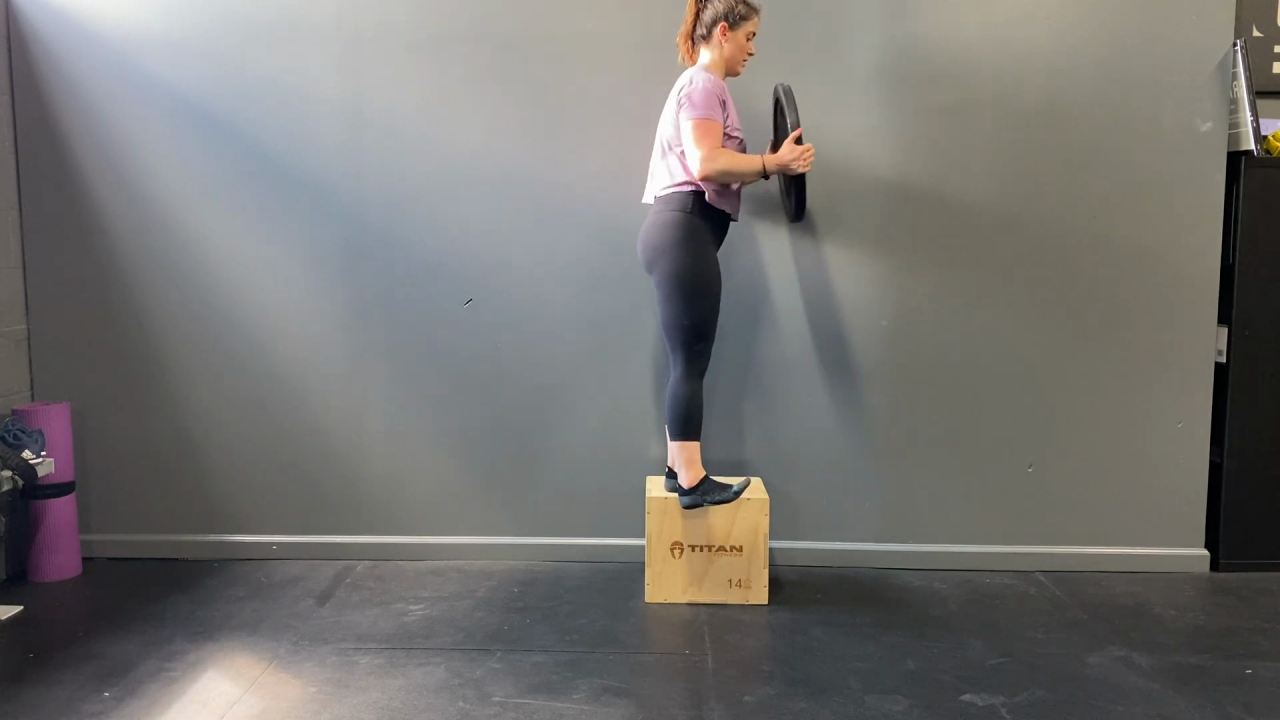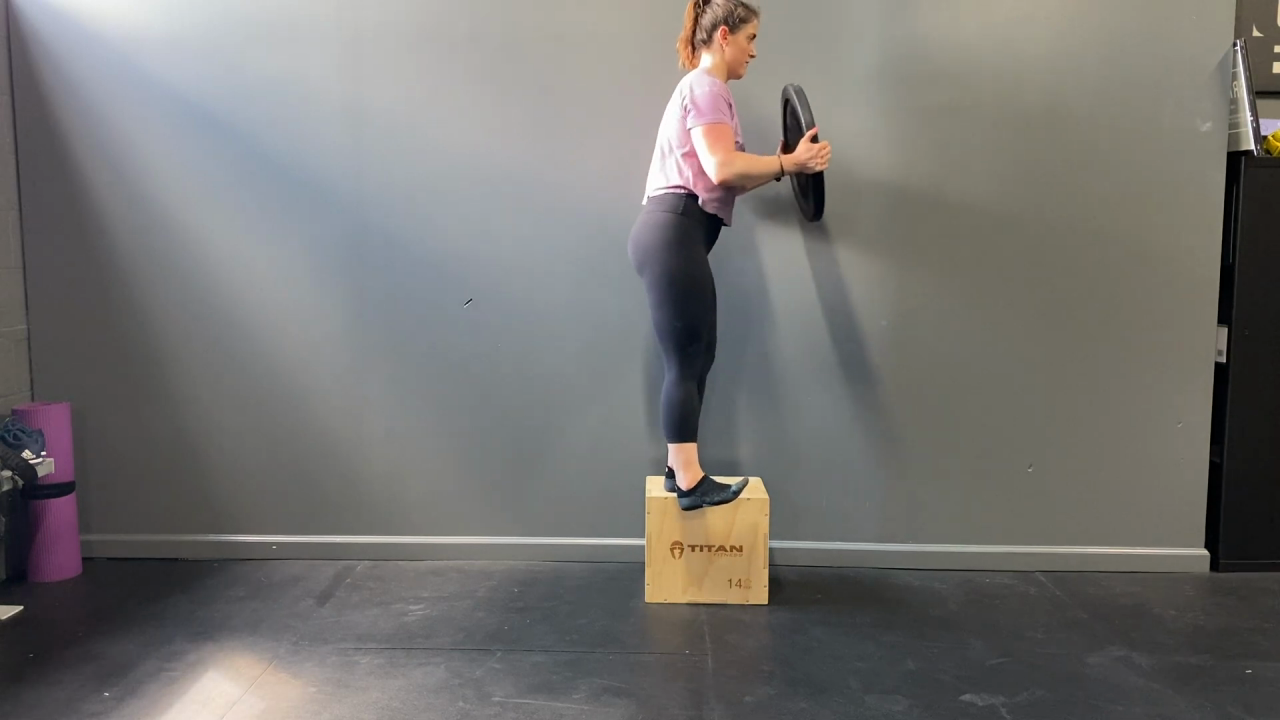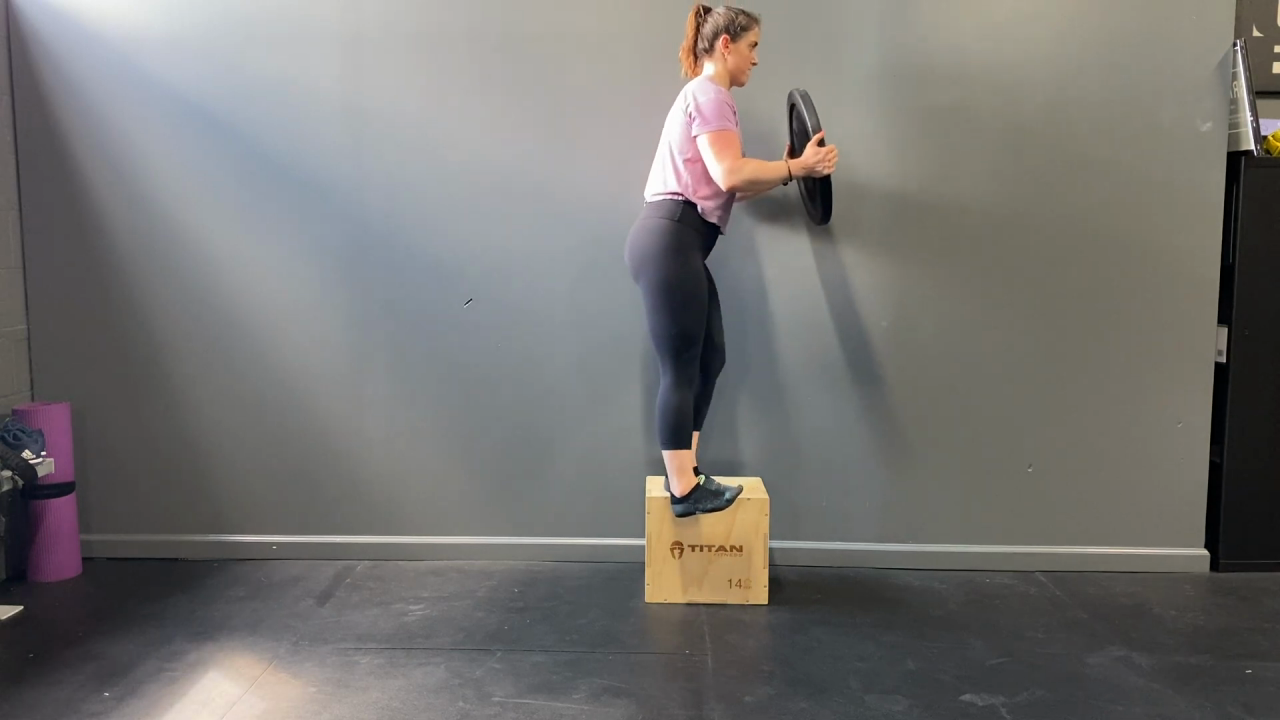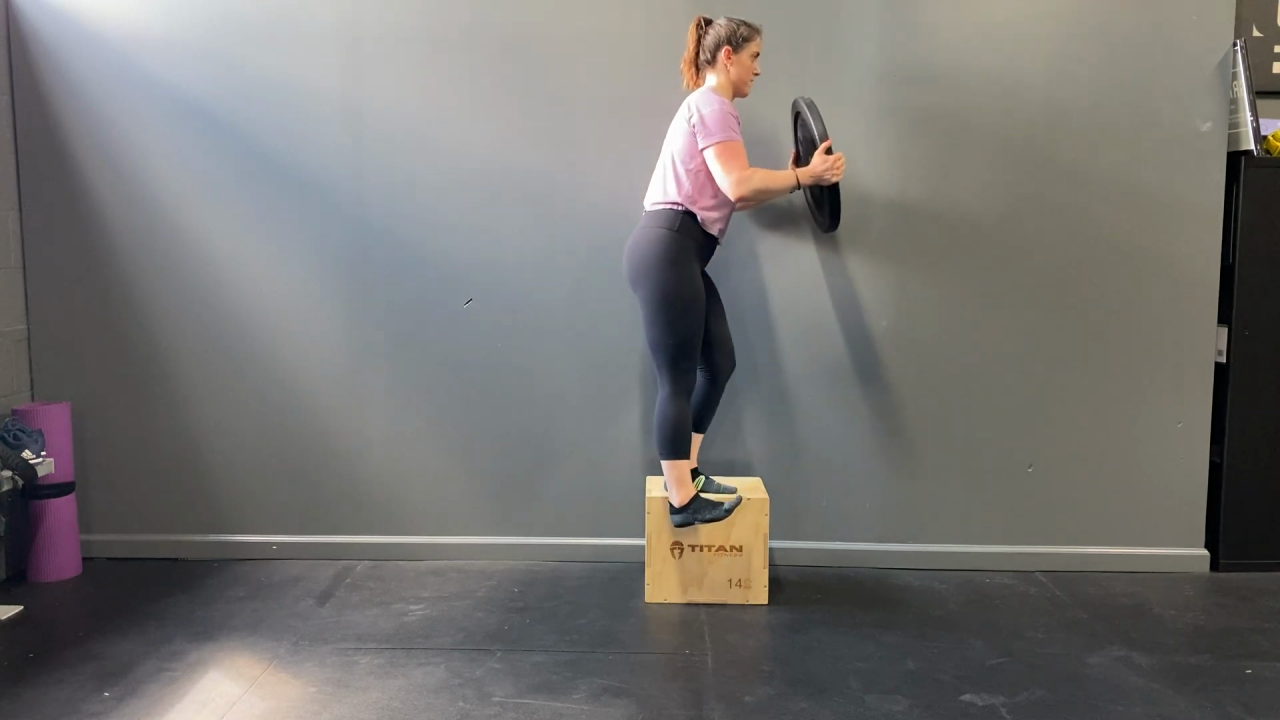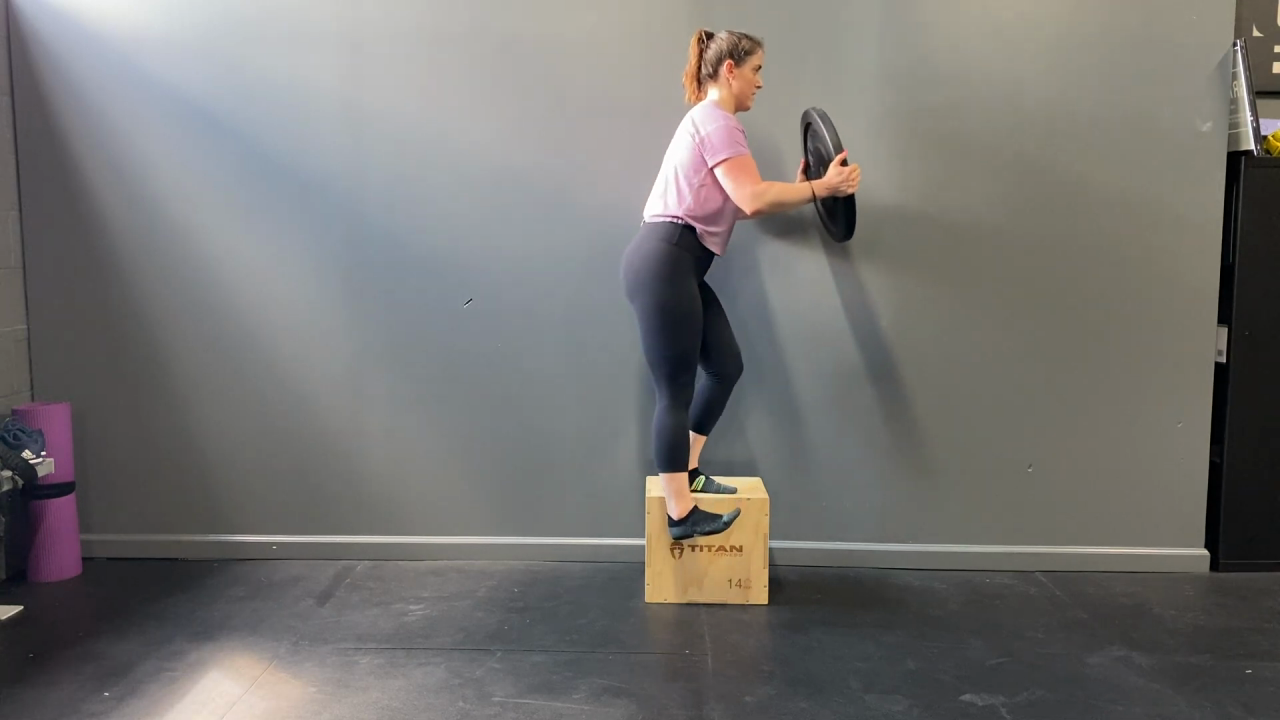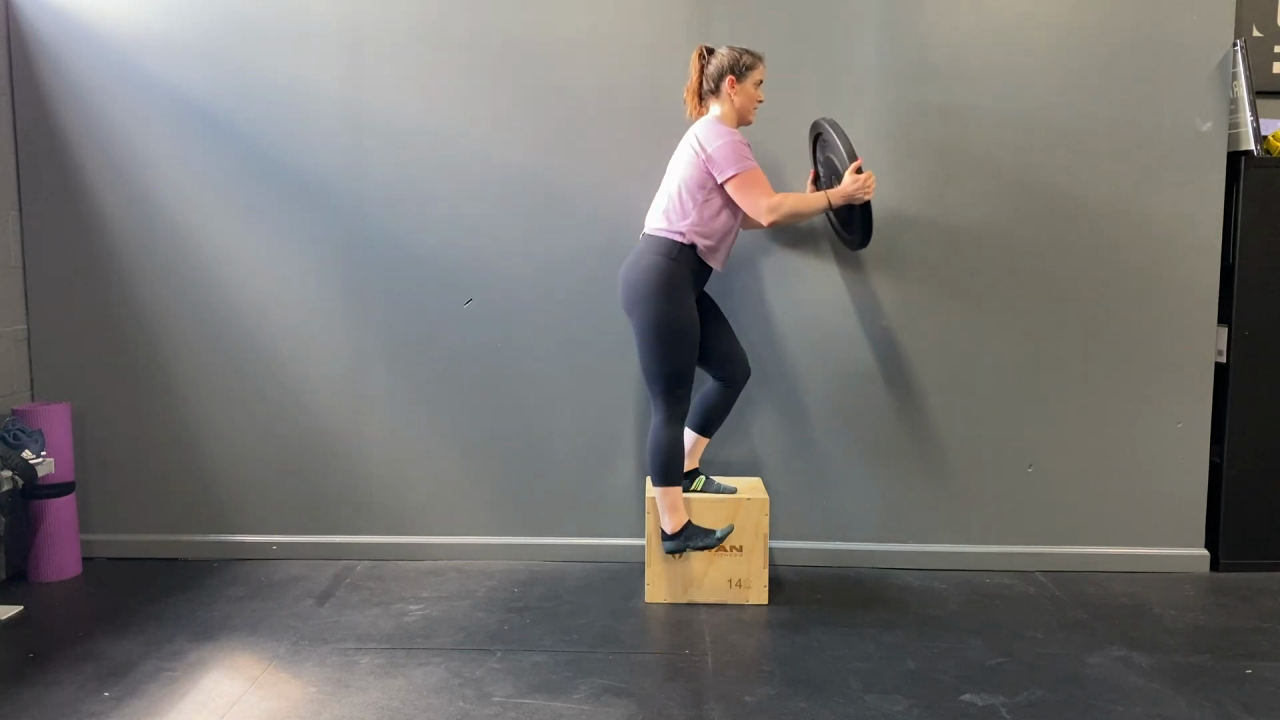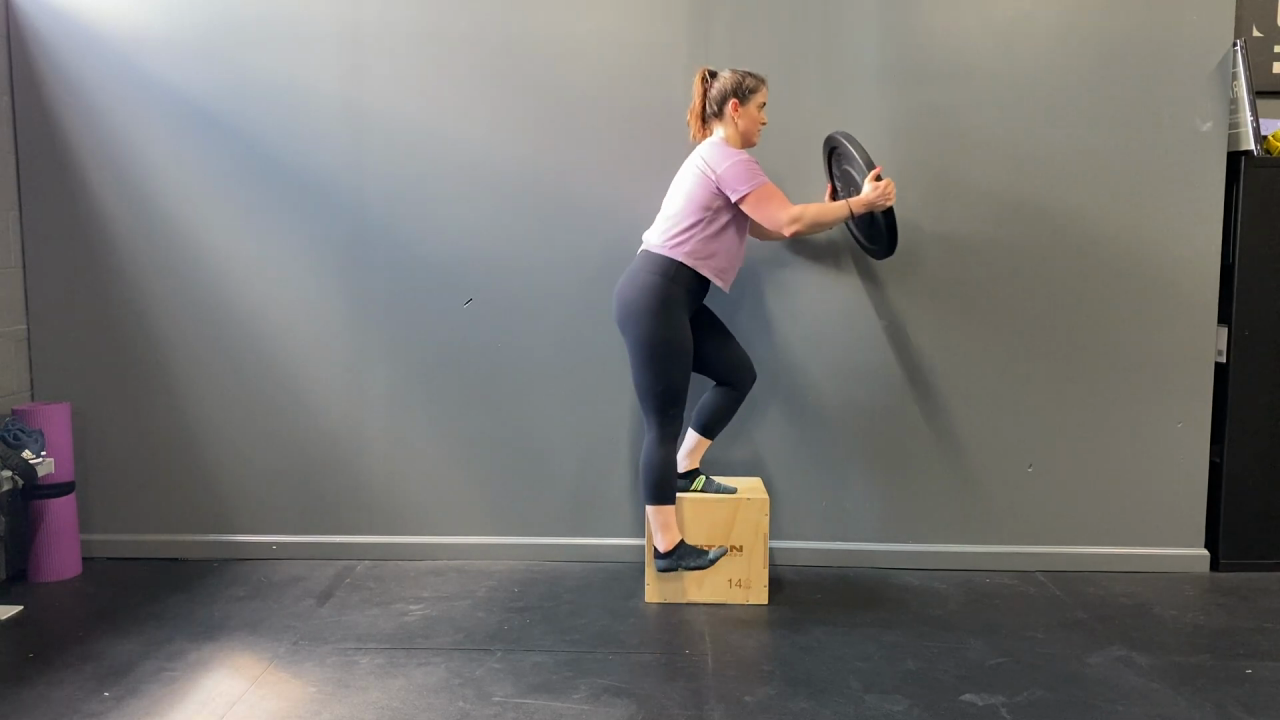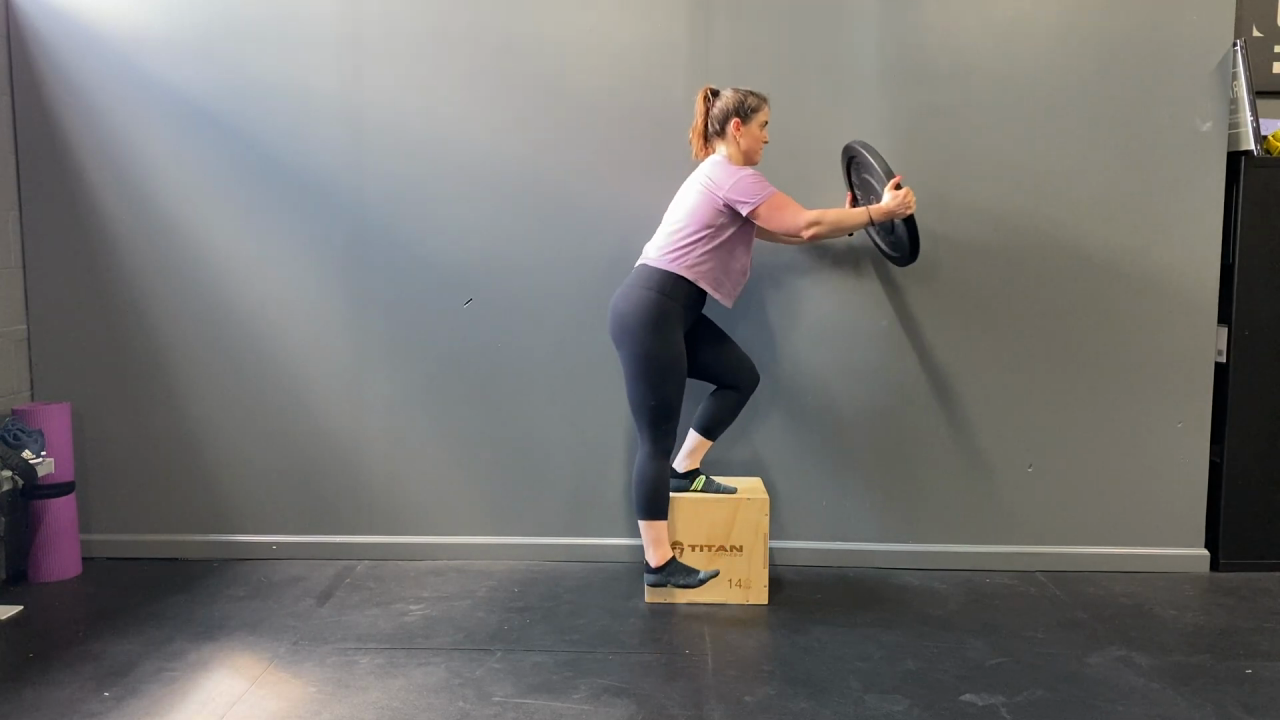
dt=0.2s
person 1, frame 1
left shoulder: (702, 86)
right shoulder: (703, 84)
left elbow: (715, 173)
right elbow: (705, 164)
left wrist: (768, 165)
right wrist: (773, 162)
left hip: (681, 233)
right hip: (682, 233)
left knee: (690, 360)
right knee: (690, 362)
left ankle: (679, 468)
right ankle: (692, 481)
person 1, frame 2
left shoulder: (703, 89)
right shoulder: (706, 88)
left elbow: (723, 180)
right elbow: (722, 168)
left wrist: (778, 167)
right wrist: (790, 163)
left hip: (677, 237)
right hip: (672, 236)
left knee: (696, 360)
right knee: (685, 364)
left ankle: (682, 470)
right ankle: (690, 483)
person 1, frame 3
left shoulder: (705, 96)
right shoulder: (709, 95)
left elbow: (729, 187)
right elbow: (730, 174)
left wrist: (785, 171)
right wrist: (799, 167)
left hip: (677, 245)
right hip: (668, 243)
left knee: (708, 361)
right knee: (681, 370)
left ankle: (685, 471)
right ankle: (684, 490)
person 1, frame 4
left shoulder: (706, 107)
right shoulder: (712, 107)
left elbow: (733, 193)
right elbow: (739, 185)
left wrist: (790, 179)
right wrist: (807, 175)
left hip: (676, 254)
right hip: (666, 253)
left knee: (718, 362)
right knee: (678, 381)
left ankle: (688, 472)
right ankle: (683, 501)
person 1, frame 5
left shoulder: (708, 121)
right shoulder: (716, 122)
left elbow: (741, 203)
right elbow: (753, 199)
left wrist: (800, 188)
right wrist: (823, 187)
left hip: (675, 265)
right hip: (662, 265)
left knee: (725, 366)
right knee: (676, 393)
left ankle: (687, 471)
right ankle: (681, 513)
person 1, frame 6
left shoulder: (711, 136)
right shoulder: (720, 139)
left elbow: (749, 216)
right elbow: (769, 210)
left wrist: (809, 197)
right wrist: (838, 195)
left hip: (672, 278)
right hip: (659, 279)
left knee: (733, 370)
right knee: (671, 408)
left ankle: (685, 471)
right ankle: (675, 528)
person 1, frame 7
left shoulder: (716, 157)
right shoulder: (728, 161)
left elbow: (767, 226)
right elbow: (788, 222)
left wrist: (830, 209)
right wrist: (860, 204)
left hip: (668, 296)
right hip: (653, 297)
left knee: (738, 374)
right knee: (664, 426)
left ankle: (684, 471)
right ankle: (667, 547)
person 1, frame 8
left shoulder: (719, 176)
right shoulder: (733, 178)
left elbow: (784, 231)
right elbow: (804, 226)
left wrist: (847, 222)
right wrist: (879, 212)
left hip: (664, 310)
right hip: (649, 312)
left knee: (741, 377)
right knee: (656, 440)
left ankle: (684, 471)
right ankle: (659, 562)
